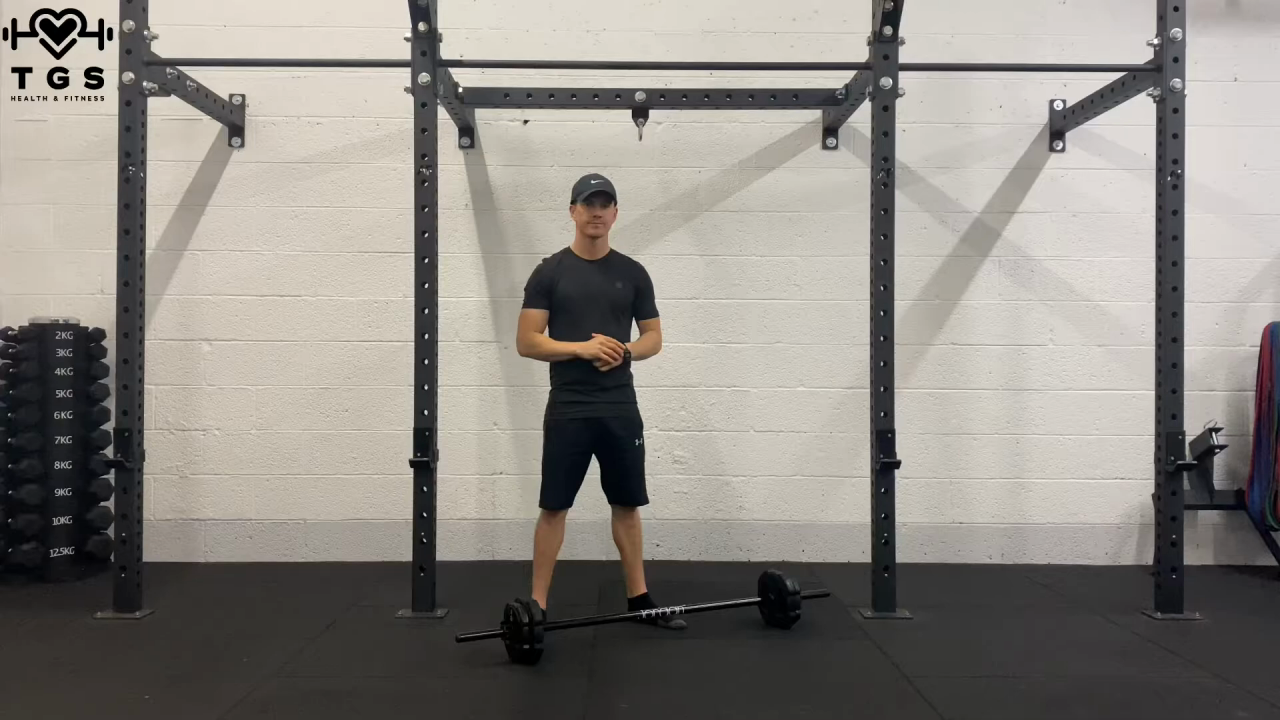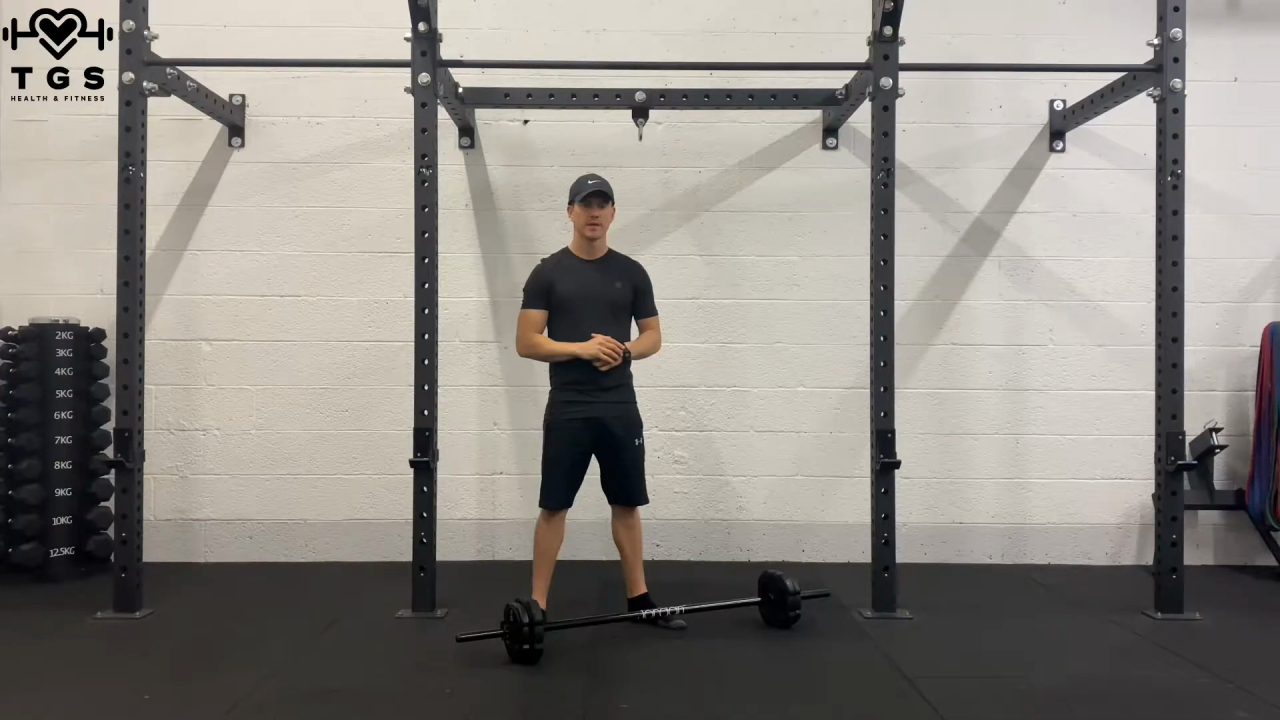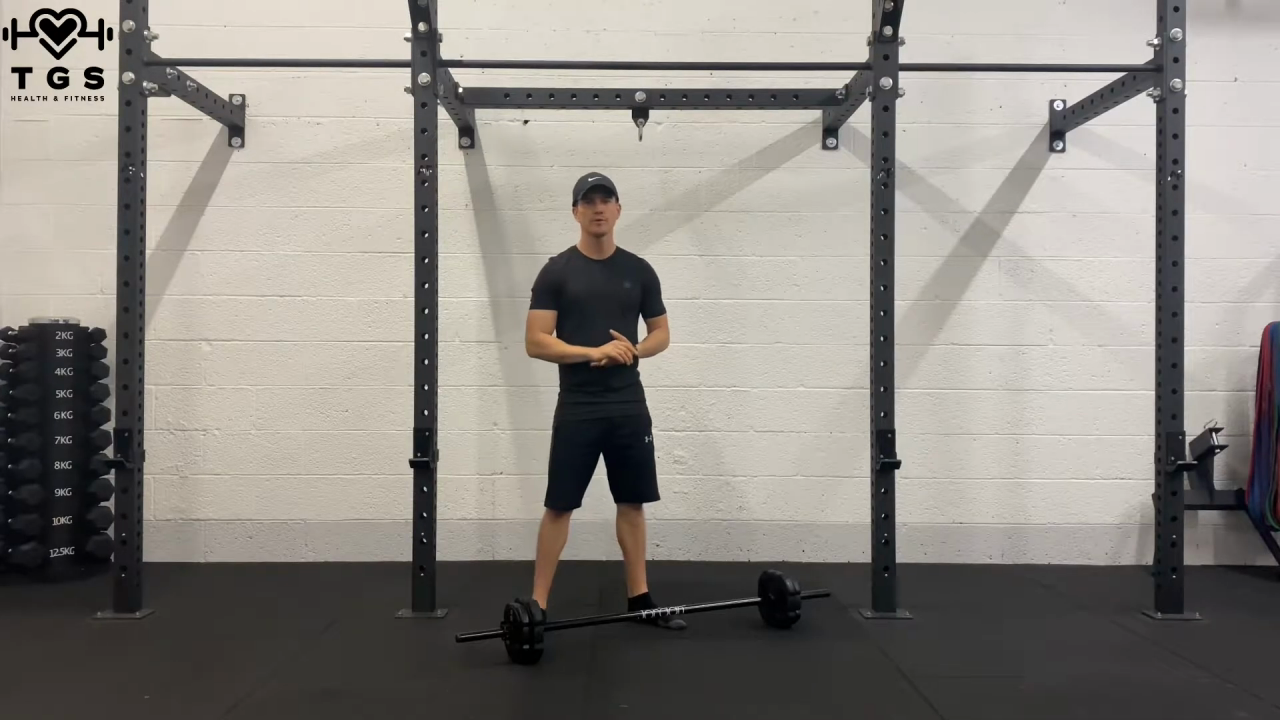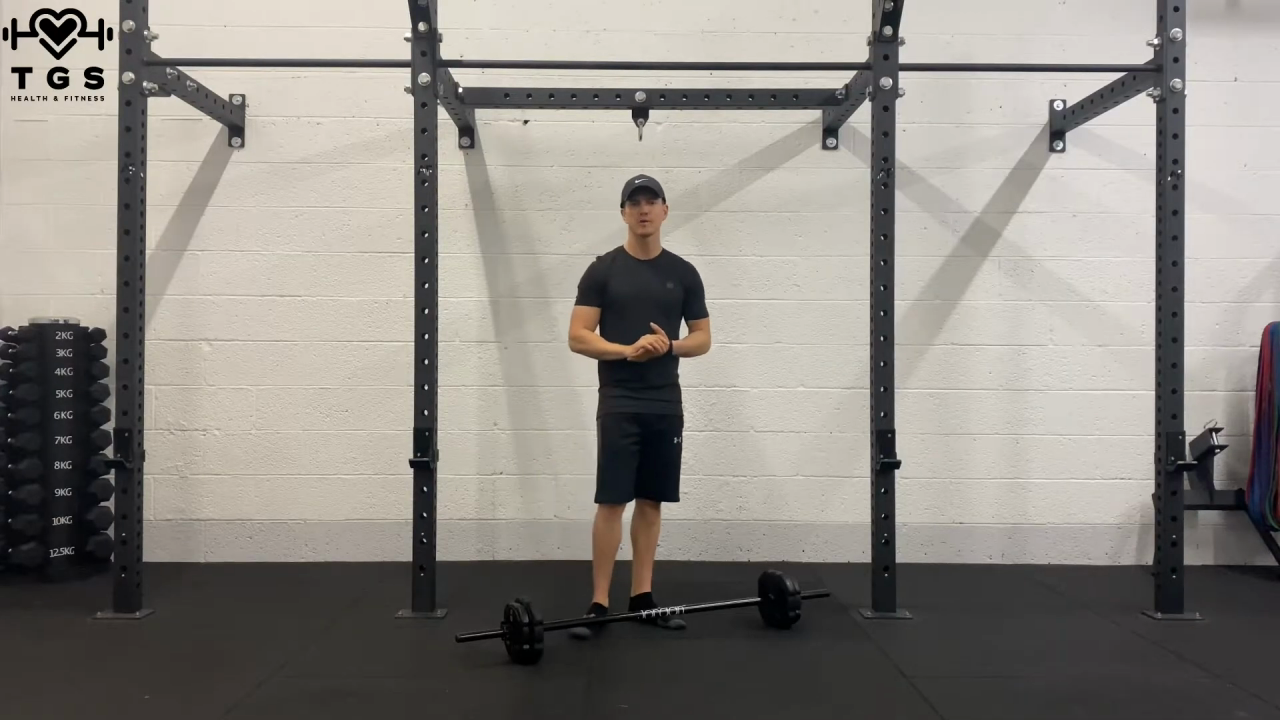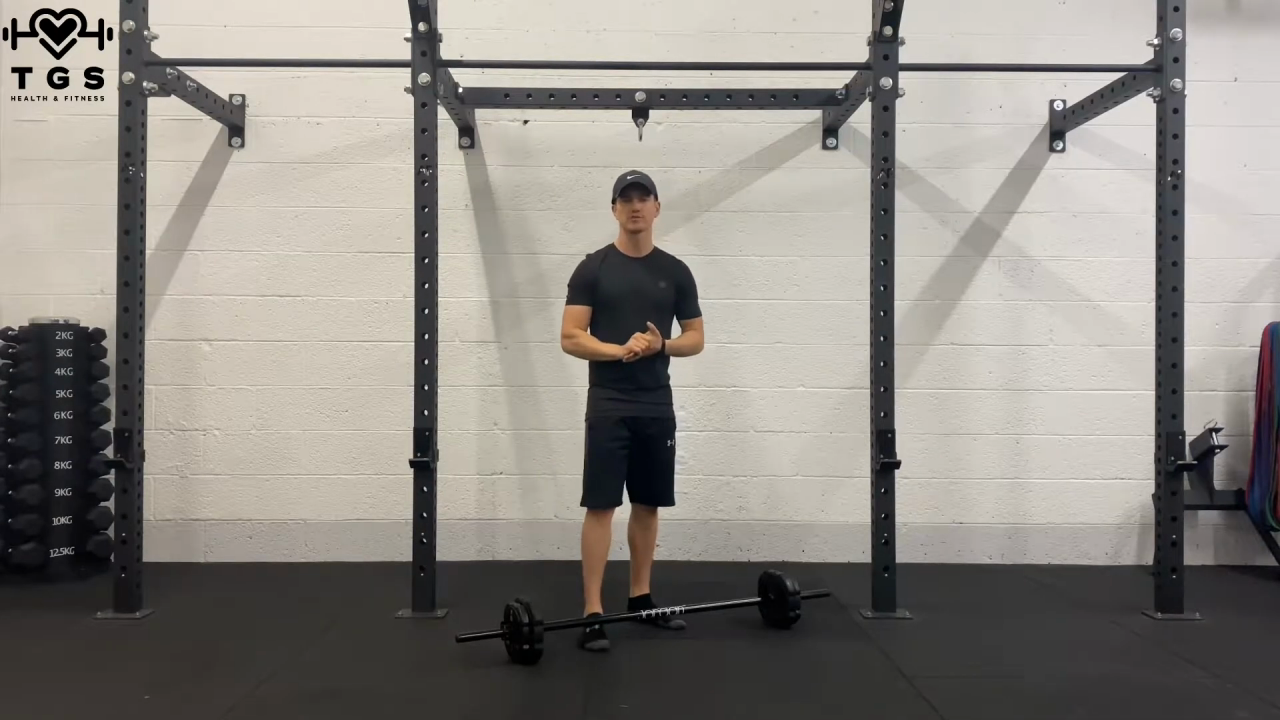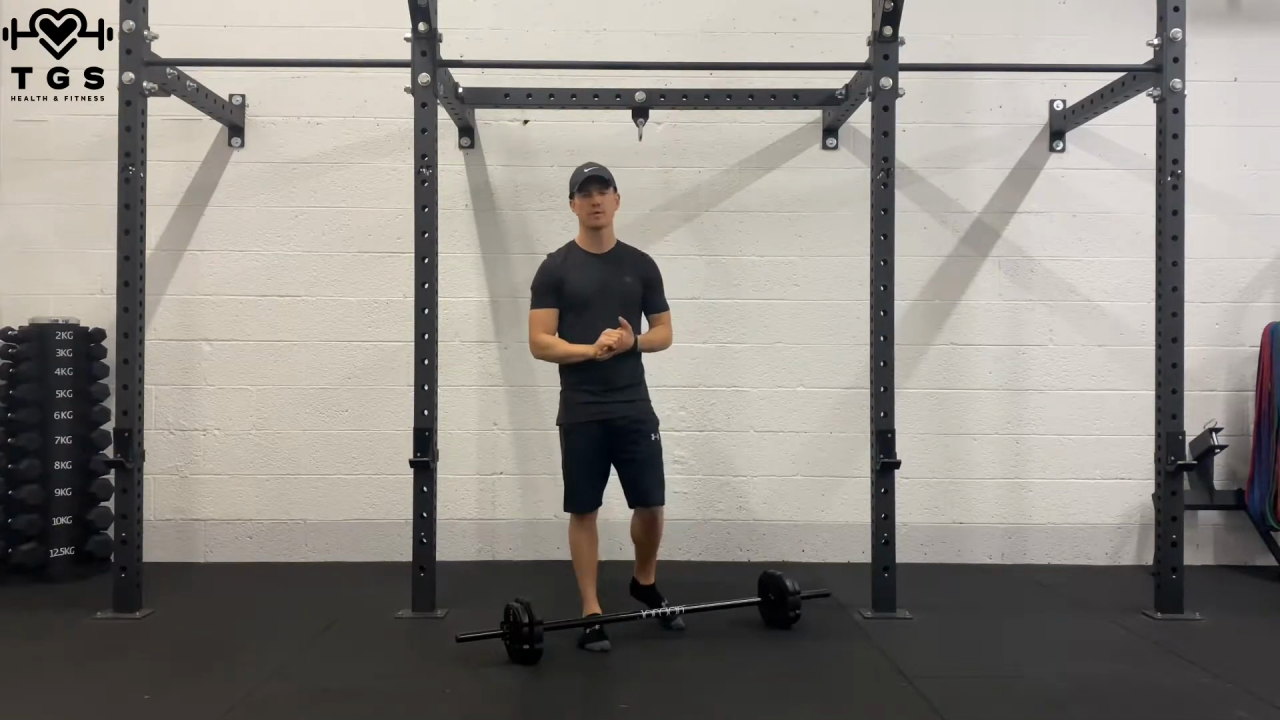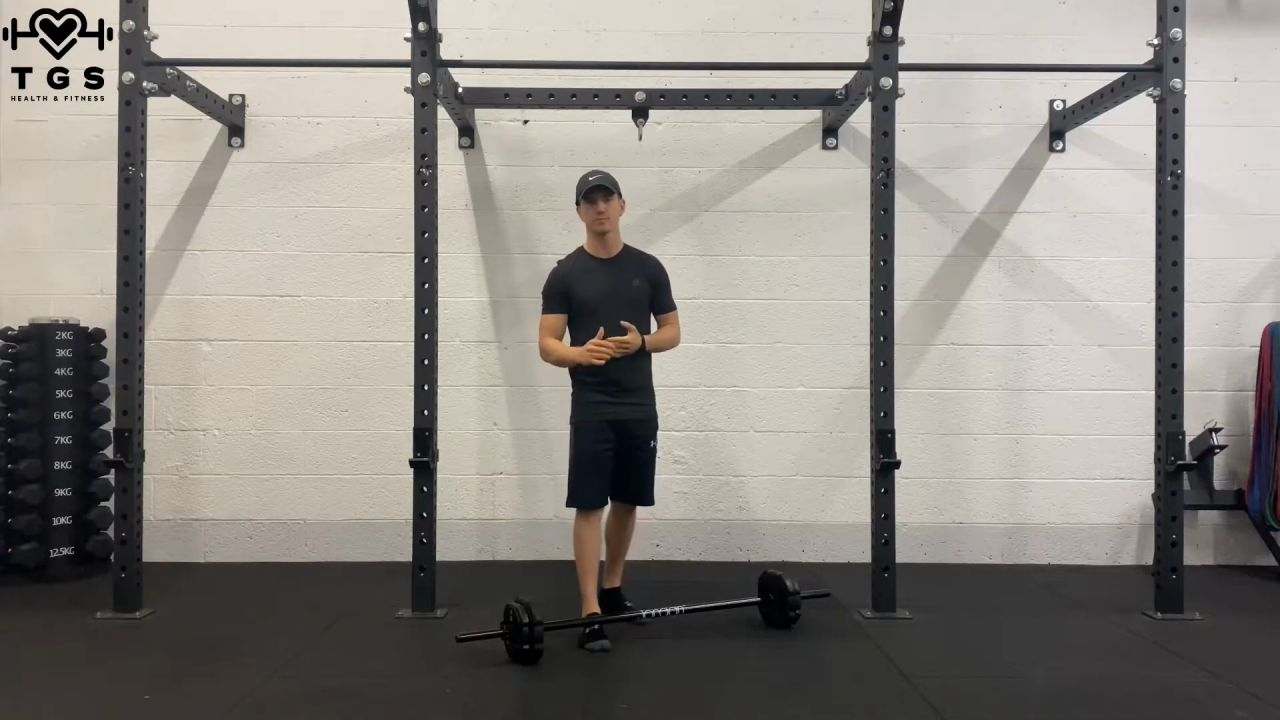
dt=0.7s
person 1, frame 1
left shoulder: (632, 273)
right shoulder: (550, 272)
left elbow: (653, 338)
right elbow: (526, 341)
left wrist: (624, 350)
right wrist: (581, 348)
left hip: (620, 407)
right hip: (568, 409)
left knee: (627, 504)
right knee: (554, 506)
left ankle: (638, 597)
right ankle: (538, 603)
person 1, frame 2
left shoulder: (631, 272)
right shoulder: (548, 272)
left elbow: (653, 336)
right elbow: (526, 342)
left wrist: (624, 349)
right wrist: (581, 348)
left hip: (620, 407)
right hip: (568, 409)
left knee: (627, 503)
right knee: (554, 505)
left ankle: (638, 597)
right ankle: (537, 604)
person 1, frame 3
left shoulder: (639, 271)
right shoulder: (558, 271)
left elbow: (661, 333)
right elbow: (536, 342)
left wrist: (633, 349)
right wrist: (593, 352)
left hip: (629, 405)
right hip: (578, 408)
left knee: (633, 502)
right knee: (559, 506)
left ankle: (639, 596)
right ankle: (537, 604)
person 1, frame 4
left shoulder: (683, 273)
right shoulder: (603, 270)
left elbow: (703, 338)
right elbow: (578, 337)
left wrist: (670, 345)
right wrist: (628, 349)
left hip: (665, 403)
right hip: (619, 401)
left knee: (651, 501)
right knee: (612, 501)
left ankle: (642, 595)
right ankle: (599, 602)
person 1, frame 5
left shoulder: (675, 271)
right shoulder: (593, 268)
left elbow: (696, 338)
right elbow: (571, 337)
left wrist: (660, 344)
right wrist: (620, 350)
left hip: (657, 406)
right hip: (608, 405)
left knee: (648, 505)
right knee: (600, 505)
left ankle: (640, 597)
right ankle: (593, 611)
person 1, frame 6
left shoulder: (640, 264)
right shoulder: (556, 268)
left elbow: (664, 333)
right elbow: (539, 342)
left wrist: (631, 341)
right wrist: (591, 350)
left hip: (634, 405)
right hip: (581, 410)
left knee: (651, 504)
right knee: (583, 511)
left ankle: (645, 584)
right ankle: (592, 613)
person 1, frame 7
left shoulder: (648, 267)
right shoulder: (565, 273)
left elbow: (672, 331)
right elbow: (547, 344)
left wrist: (641, 342)
right wrist: (581, 354)
left hip: (640, 406)
right hip: (592, 408)
left knee: (628, 504)
right knee: (589, 507)
left ankle: (612, 588)
right ankle: (591, 610)
